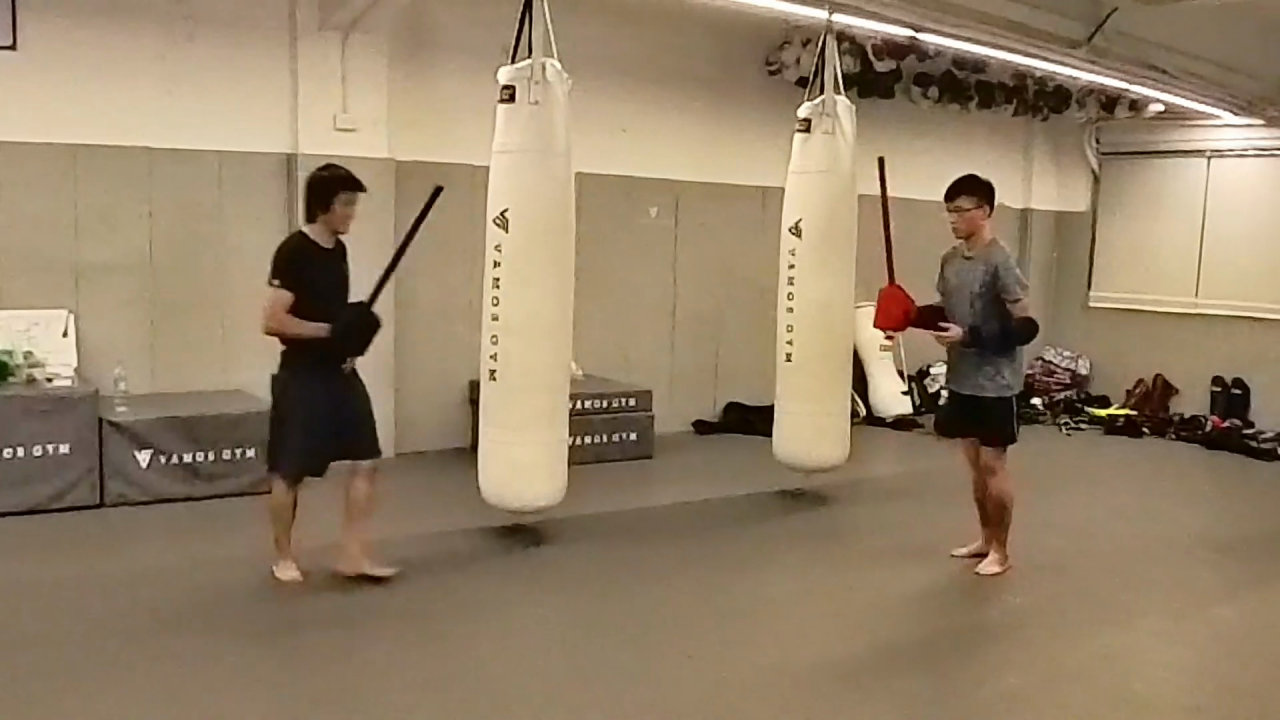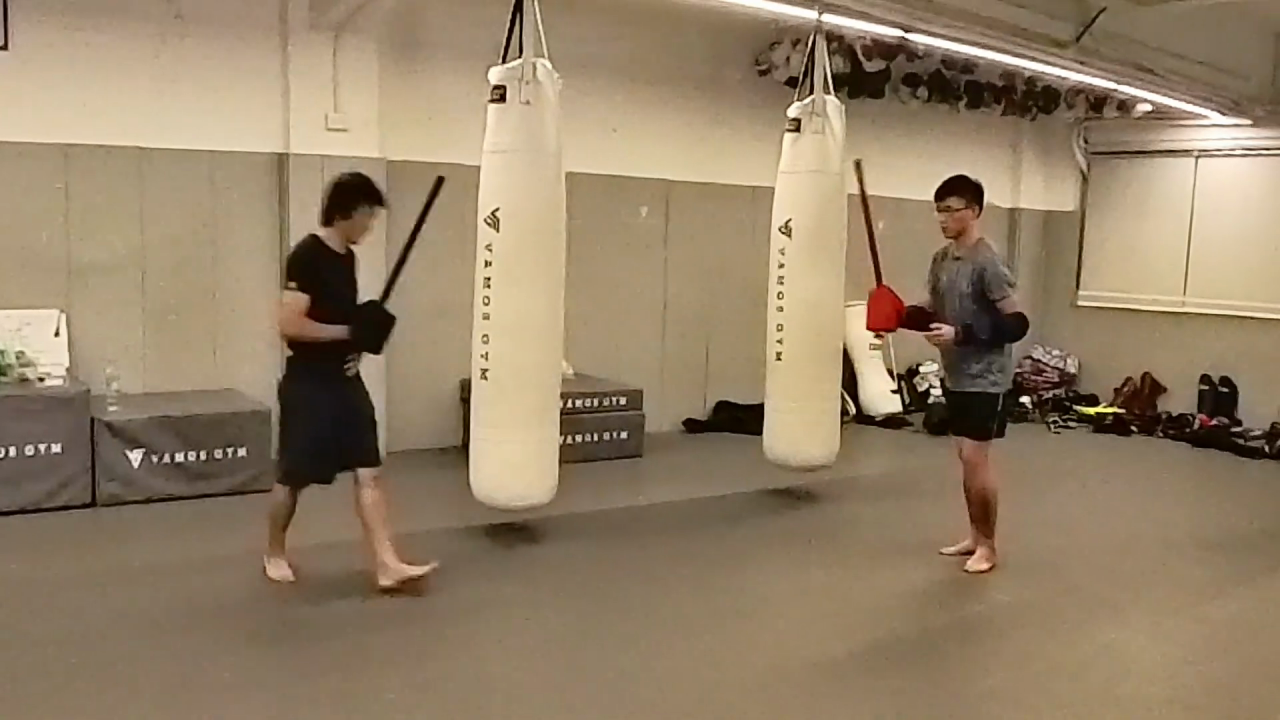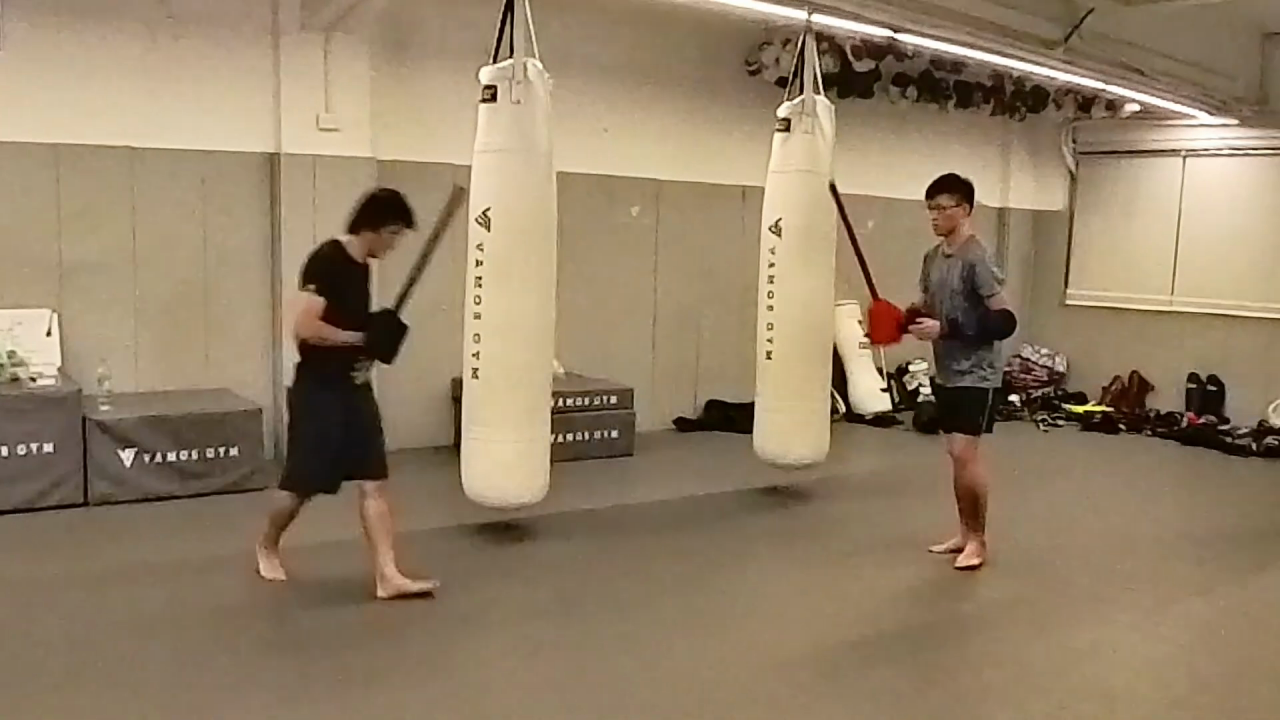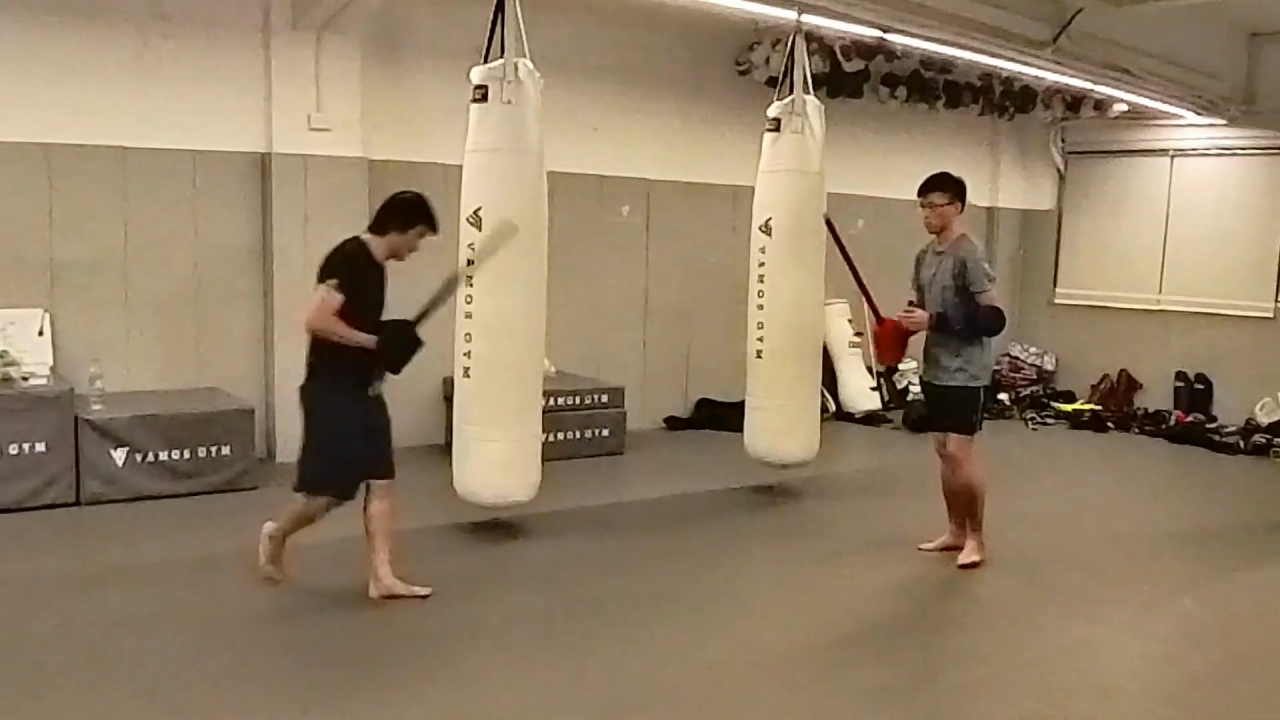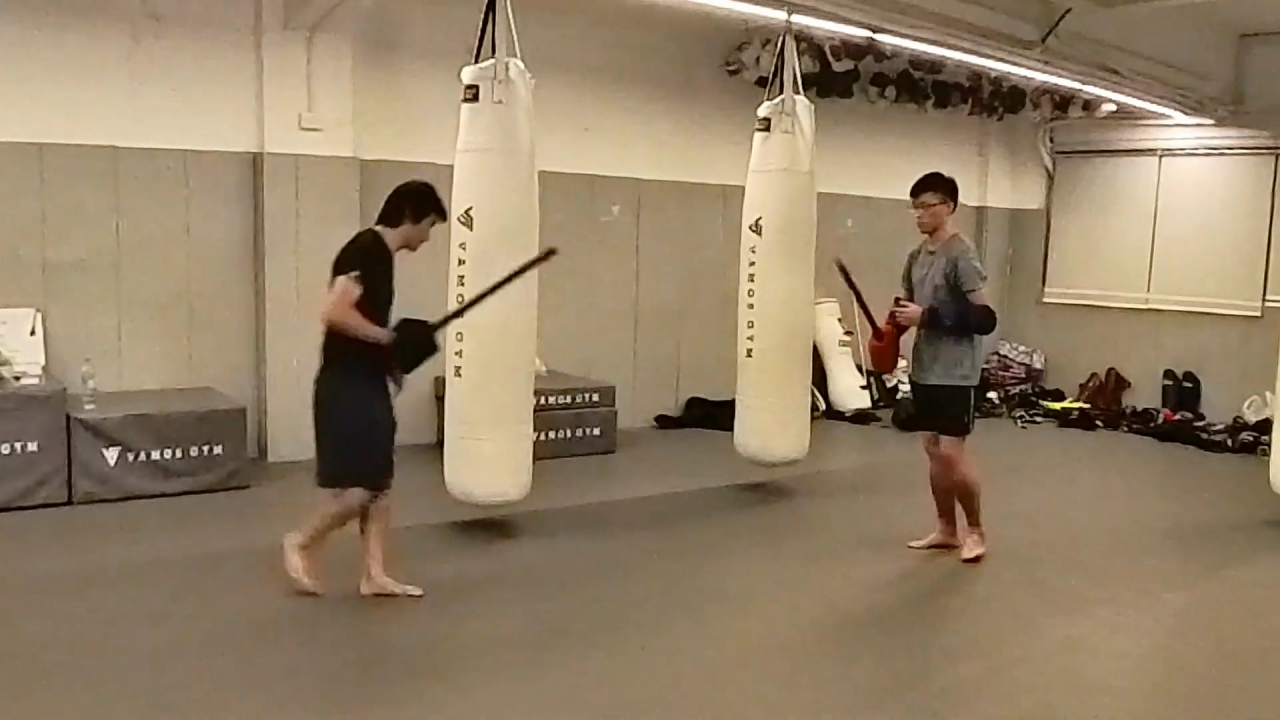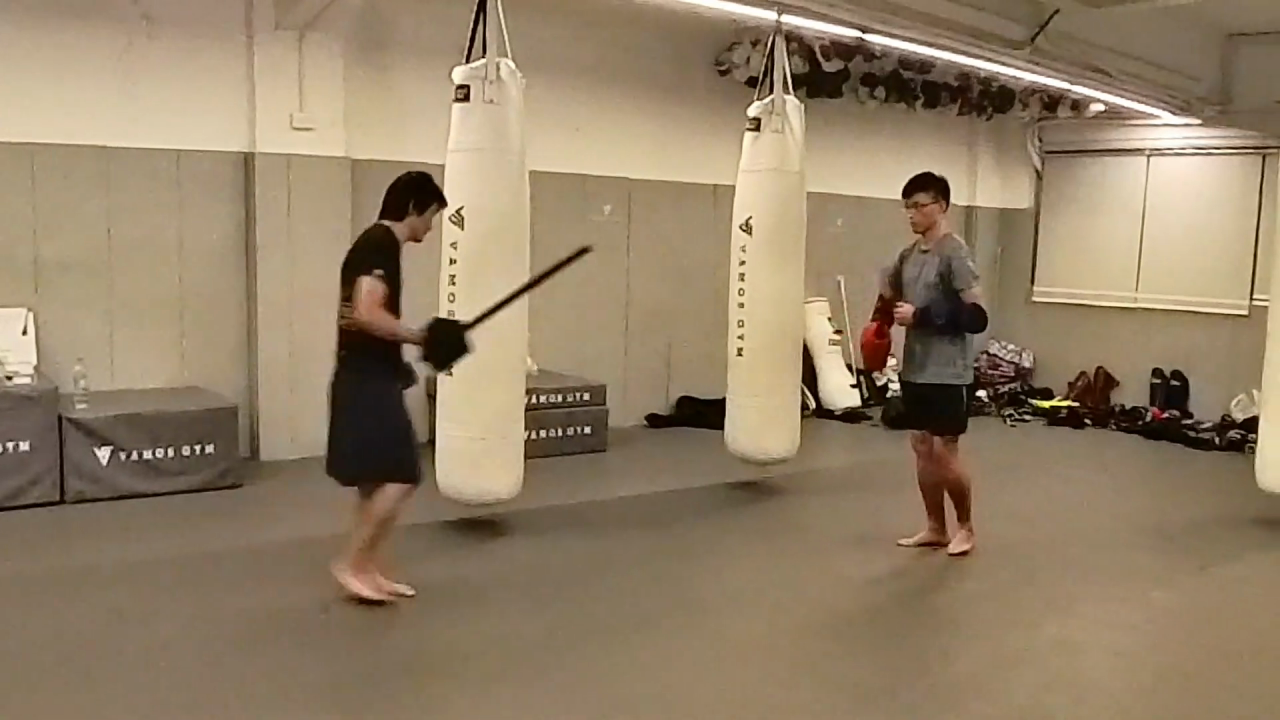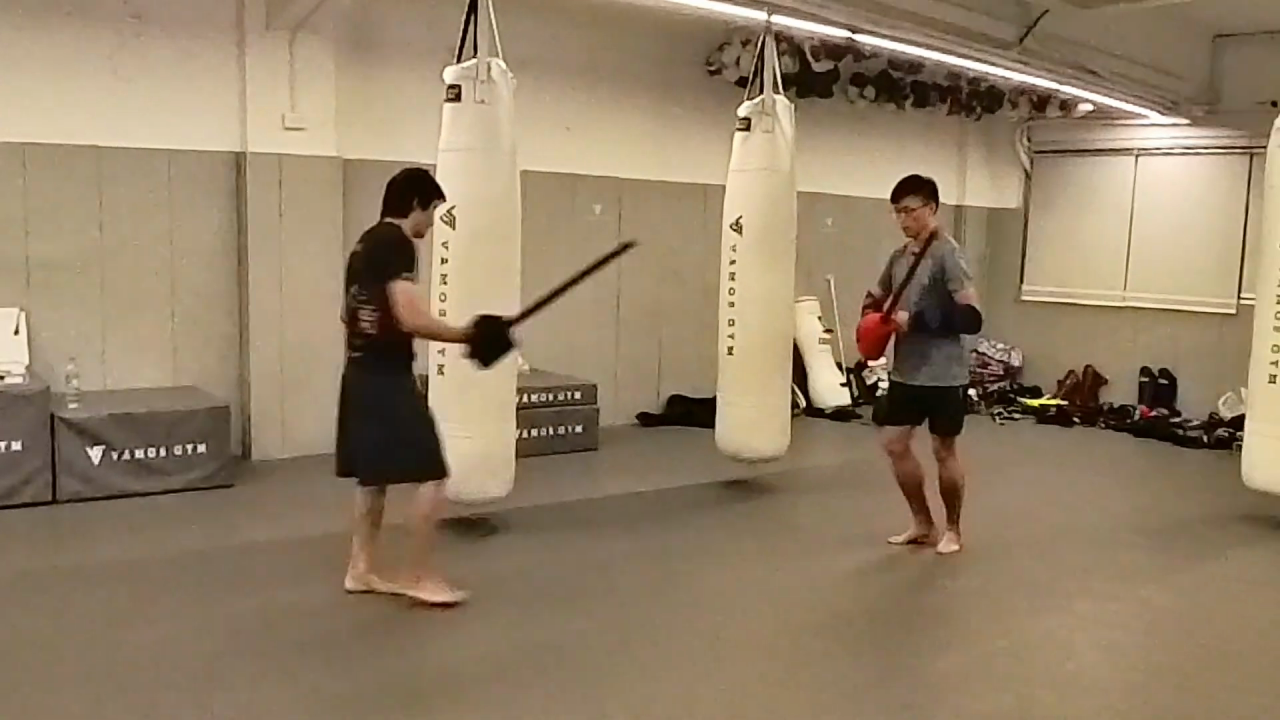
dt=0.1s
person 1, frame 1
left shoulder: (337, 249)
right shoulder: (293, 252)
right elbow: (273, 321)
right wrist: (330, 331)
left hip: (339, 370)
right hip: (302, 376)
left knee: (364, 462)
right knee: (291, 473)
left ankle: (353, 554)
right ankle: (283, 555)
person 1, frame 2
left shoulder: (346, 256)
right shoulder: (307, 256)
right elbow: (290, 326)
left wrist: (363, 336)
right wrist: (349, 332)
left hip: (345, 380)
right hip: (309, 383)
left knee: (368, 473)
right knee: (294, 478)
left ankle: (387, 565)
right ankle: (275, 553)
person 1, frame 3
left shoulder: (361, 266)
right shoulder: (327, 262)
right elbow: (304, 328)
left wrist: (363, 354)
right wrist: (358, 338)
left hip: (352, 388)
right hip: (318, 389)
left knee: (374, 482)
right knee: (303, 485)
left ankle: (389, 576)
right ankle: (268, 545)
person 1, frame 4
left shoulder: (375, 266)
right shoulder: (348, 259)
right elbow: (317, 321)
left wrist: (384, 352)
right wrist: (374, 342)
left hip: (363, 388)
right hip: (332, 389)
left knee: (380, 483)
right knee: (328, 491)
left ankle: (382, 576)
right ankle: (275, 536)
person 1, frame 5
left shoulder: (378, 254)
right shoulder: (366, 250)
right elbow: (337, 313)
left wrist: (388, 361)
right wrist: (391, 341)
left hip: (361, 379)
right hip: (350, 382)
left knee: (372, 482)
right knee: (362, 486)
left ankle: (374, 575)
right ankle: (301, 543)
person 1, frame 6
left shoulder: (378, 243)
right shoulder: (380, 245)
right elbow: (367, 315)
left wrist: (398, 360)
right wrist: (422, 338)
left hip: (371, 374)
right hip: (366, 378)
left knee: (377, 479)
right knee: (400, 478)
left ankle: (367, 570)
right ankle: (352, 563)
person 1, frame 7
left shoulder: (369, 242)
right shoulder: (395, 246)
right elbow: (410, 319)
right wrist: (467, 334)
left hip: (360, 372)
right hip: (385, 375)
left knee: (373, 477)
right knee: (428, 476)
left ankle: (361, 570)
right ankle: (420, 576)
person 2, frame 1
left shoulder: (1000, 263)
right shoulder: (950, 259)
left elbow: (1026, 327)
left wrist: (969, 336)
left hip: (995, 382)
right hip: (961, 379)
left knee: (992, 464)
right knee: (973, 461)
left ankle: (1000, 550)
right ankle: (987, 538)
person 2, frame 2
left shoulder: (988, 262)
right shoulder: (941, 259)
left elbow: (1017, 324)
left wrist: (961, 335)
right wrist: (902, 315)
left hip: (985, 378)
right hip: (956, 377)
left knee: (977, 459)
right knee: (966, 458)
left ankle: (987, 545)
right ankle: (976, 536)
person 2, frame 3
left shoulder: (978, 259)
right shoulder: (932, 257)
left elbow: (1004, 321)
left wrist: (947, 329)
right wrist: (908, 321)
left hip: (976, 374)
right hip: (946, 372)
left knee: (966, 453)
right knee: (956, 453)
left ankle: (977, 542)
right ankle: (967, 533)
person 2, frame 4
left shoulder: (969, 256)
right shoulder: (925, 256)
left elbow: (993, 318)
left wrist: (935, 322)
right wrist: (902, 326)
left hip: (965, 373)
right hip: (934, 370)
left knee: (959, 452)
right knee: (944, 452)
left ankle: (975, 538)
right ankle: (957, 531)
person 2, frame 5
left shoulder: (962, 255)
right shoulder: (916, 256)
left elbow: (985, 318)
left wrist: (928, 316)
right wrist: (894, 326)
left hip: (955, 374)
right hip: (924, 371)
left knee: (952, 454)
right knee: (933, 450)
left ankle: (976, 531)
right ankle: (947, 529)
person 2, frame 6
left shoulder: (955, 254)
right shoulder: (908, 255)
left elbow: (976, 316)
right elbow: (889, 298)
left wrist: (920, 315)
left hip: (947, 373)
right hip: (914, 369)
left knee: (945, 452)
right knee: (922, 449)
left ankle: (965, 527)
right ankle: (935, 528)
person 2, frame 7
left shoulder: (948, 256)
right shoulder: (898, 257)
left elbow: (971, 317)
right elbow: (875, 299)
left wrist: (916, 321)
left hip: (942, 374)
right hip: (905, 371)
left knee: (944, 453)
right knee: (895, 446)
left ankle: (953, 529)
right ankle: (922, 524)
